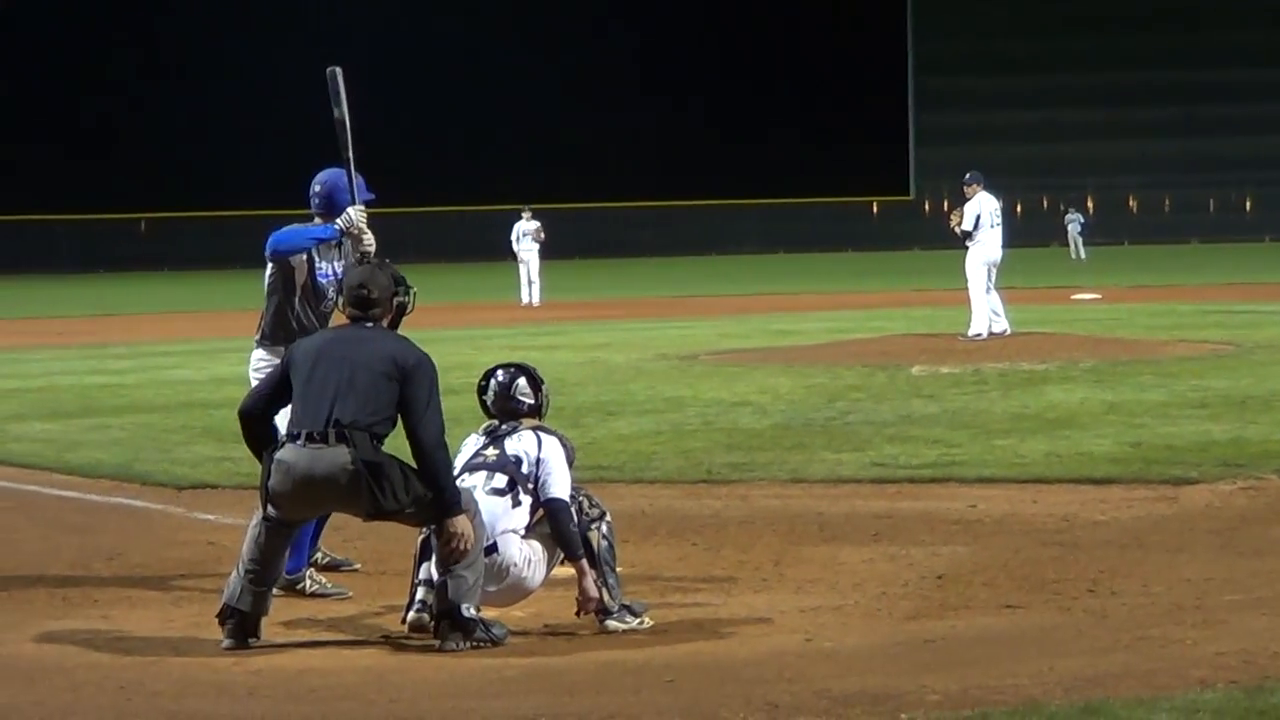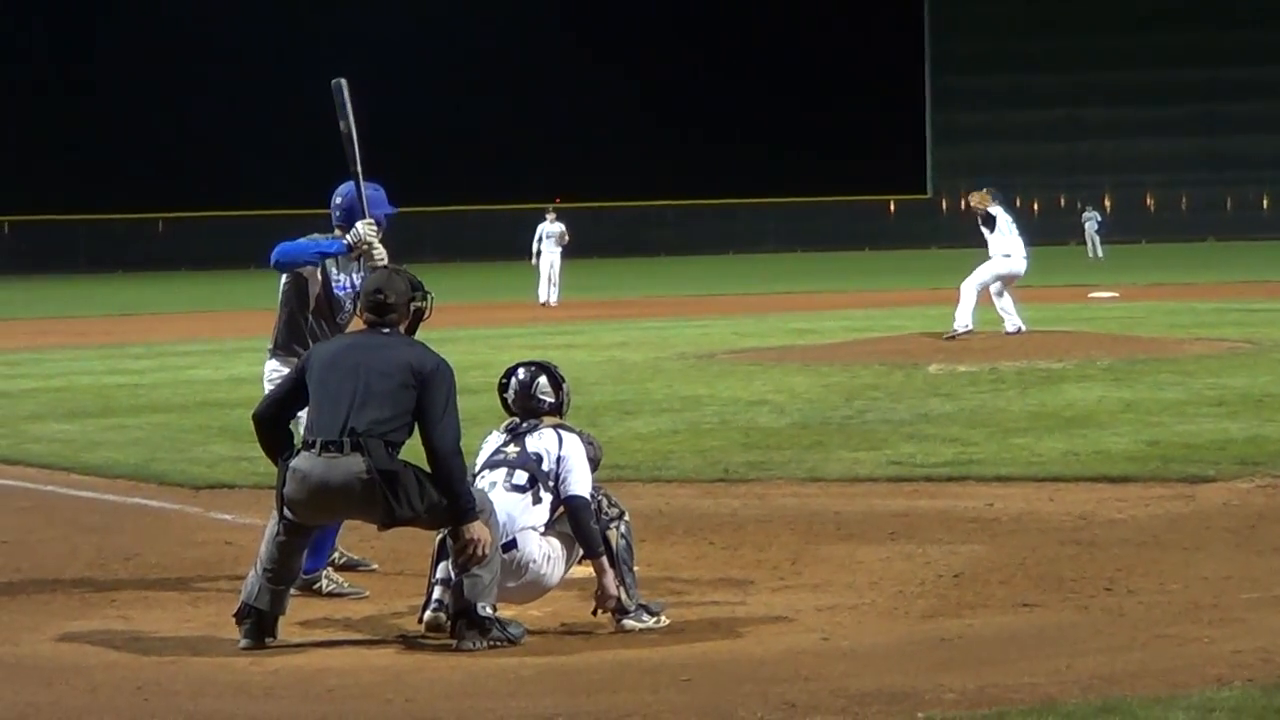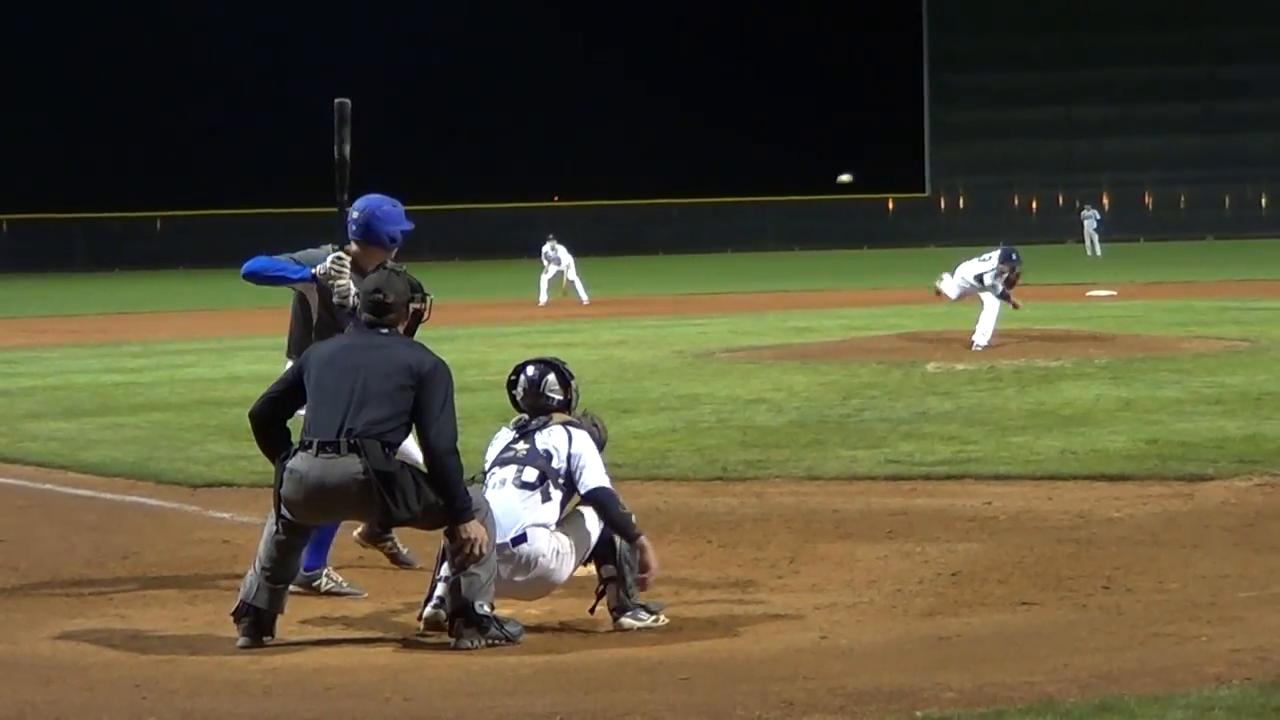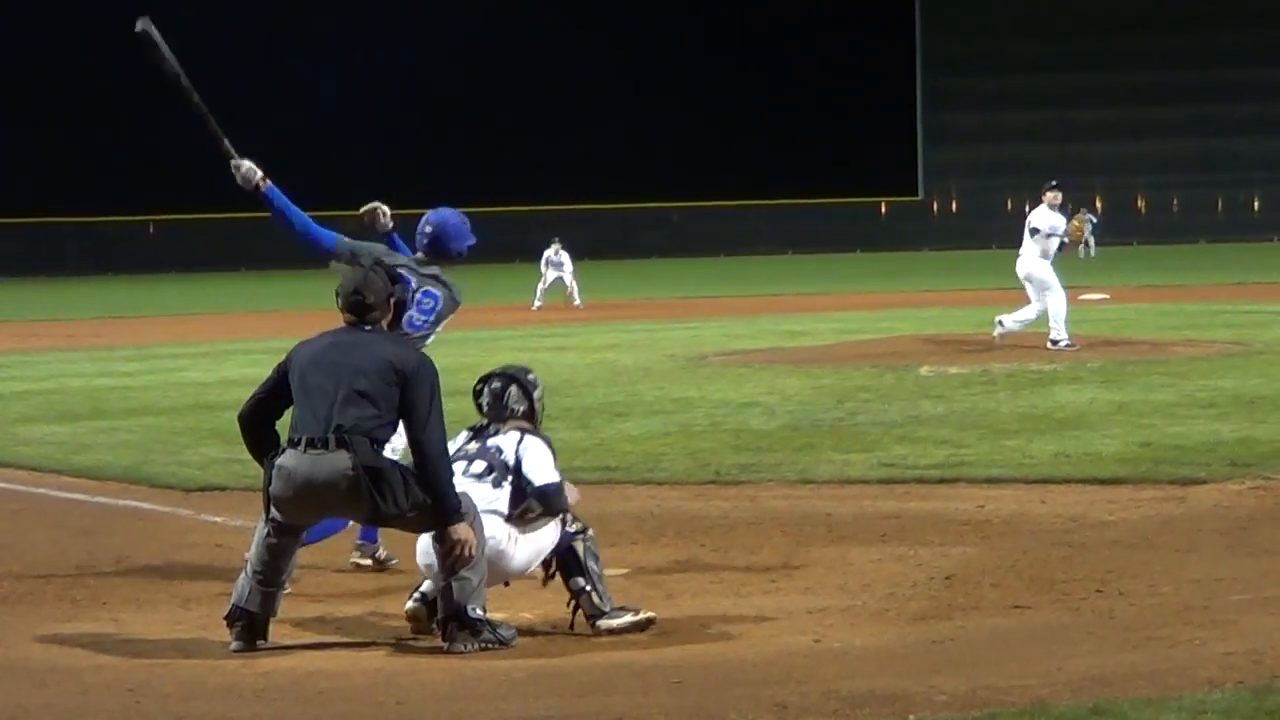
dt=0.7s
person 1, frame 1
left shoulder: (343, 244)
right shoulder: (297, 239)
right elbow: (275, 246)
left wrist: (366, 256)
right wrist: (337, 230)
right hip: (280, 365)
left ankle: (308, 549)
right ankle: (292, 572)
person 1, frame 2
left shoulder: (359, 257)
right shoulder: (315, 249)
right elbow: (279, 257)
left wrist: (380, 269)
right wrist: (345, 244)
right hip: (293, 374)
left ankle: (325, 549)
right ankle: (311, 573)
person 1, frame 3
right shoulder: (319, 260)
right elbow: (252, 268)
left wrist: (353, 297)
right wrist: (313, 275)
left knee: (410, 458)
left ankle: (377, 532)
right ankle: (311, 572)
person 1, frame 4
left shoulder: (382, 260)
right shoulder: (451, 298)
left elbow: (316, 235)
left wrist: (262, 185)
right wrist: (390, 233)
left knee: (379, 458)
left ankle: (368, 546)
person 2, frame 1
left shoulder: (306, 346)
right shoulder: (408, 355)
left elbow: (252, 411)
right elbow: (428, 441)
left wrist: (275, 465)
right wrist: (453, 510)
left hip: (291, 468)
right hip: (353, 467)
left knee: (273, 512)
right knee: (462, 508)
left ankle: (238, 620)
right ankle: (459, 620)
person 2, frame 2
left shoulder: (322, 351)
right shoulder: (426, 361)
left elbow: (266, 416)
right elbow: (443, 447)
left wrist: (293, 470)
right wrist: (467, 517)
left hip: (308, 477)
right hip: (370, 477)
left knee: (289, 516)
right knee: (478, 508)
left ankle: (255, 621)
right ankle: (476, 620)
person 2, frame 3
left shoulder: (321, 351)
right shoulder: (424, 362)
left elbow: (263, 414)
right elbow: (439, 447)
right wrist: (464, 517)
left hip: (305, 478)
right hip: (369, 478)
left knee: (287, 515)
right knee: (473, 507)
left ankle: (253, 620)
right ankle: (474, 620)
person 2, frame 4
left shoulder: (306, 349)
right shoulder: (409, 357)
left elbow: (252, 417)
right elbow: (427, 444)
right wrist: (453, 517)
left hip: (294, 474)
right hip: (355, 472)
left knee: (279, 520)
right knee: (461, 512)
left ankle: (245, 624)
right ankle: (466, 624)
person 3, frame 1
left shoulder: (472, 441)
right shoulder: (543, 440)
right elbow: (558, 514)
right wrist: (584, 575)
right hip: (510, 576)
right knee: (585, 507)
left ankle: (422, 606)
right ankle: (612, 610)
person 3, frame 2
left shoulder: (493, 440)
right shoulder: (565, 439)
right elbow: (579, 512)
right wrist: (605, 572)
right hip: (528, 571)
right knee: (604, 507)
left ankle: (439, 605)
right ankle: (628, 609)
person 3, frame 3
left shoulder: (503, 436)
right shoulder: (574, 436)
right elbow: (602, 497)
right wrist: (644, 547)
right hip: (538, 568)
right knee: (603, 511)
left ankle: (439, 605)
right ankle: (627, 608)
person 3, frame 4
left shoulder: (465, 438)
right shoulder: (530, 442)
right elbow: (550, 496)
right wrist: (567, 500)
left hip: (431, 553)
right hip: (486, 546)
right knee: (568, 527)
left ankle: (425, 603)
right ankle: (602, 612)
